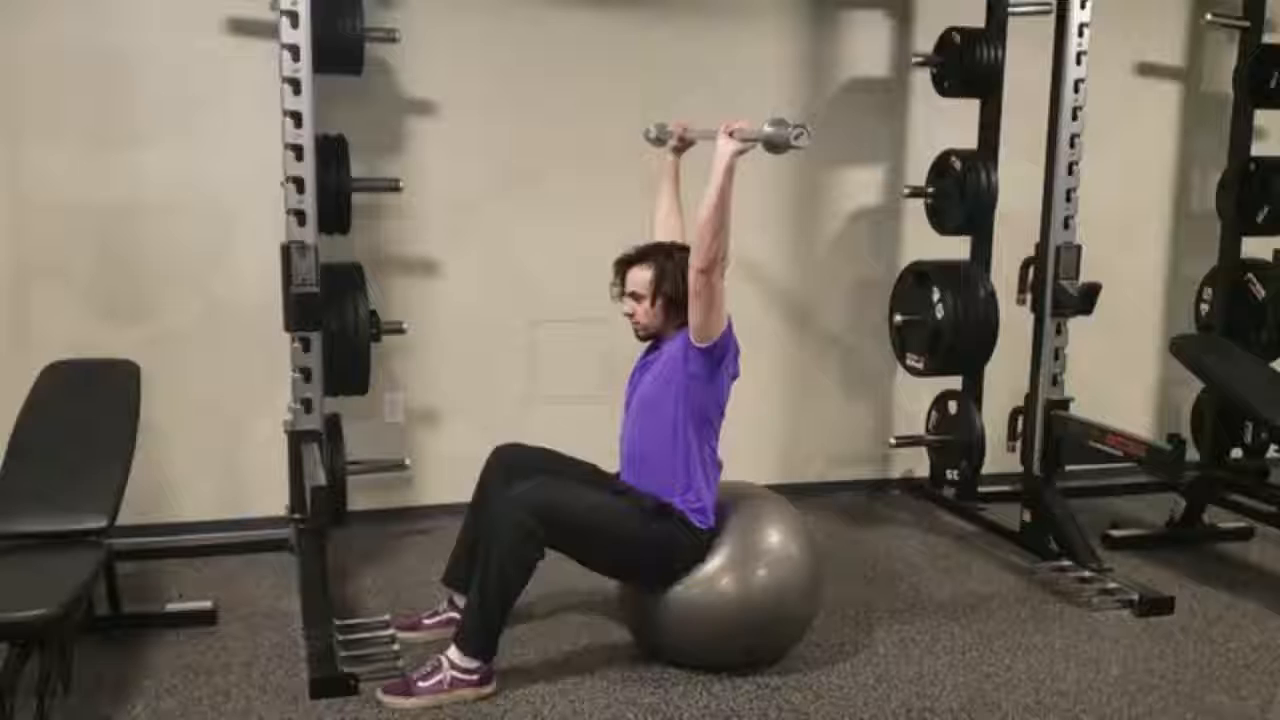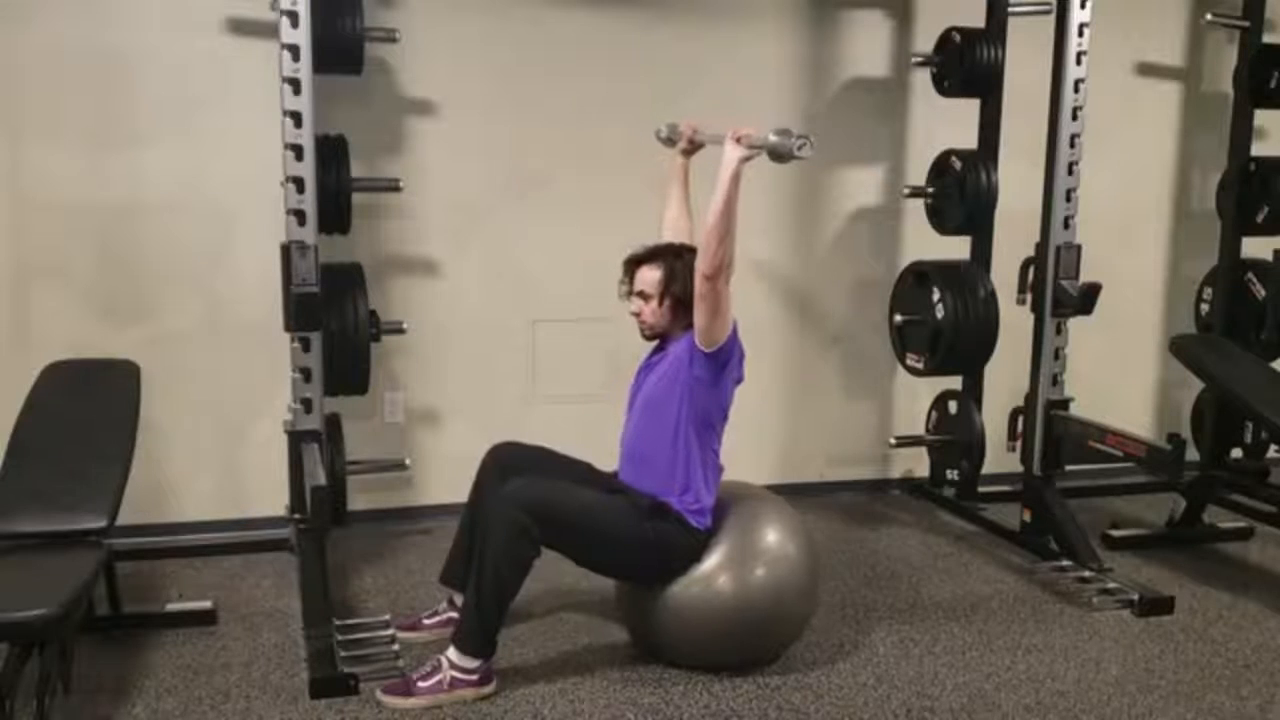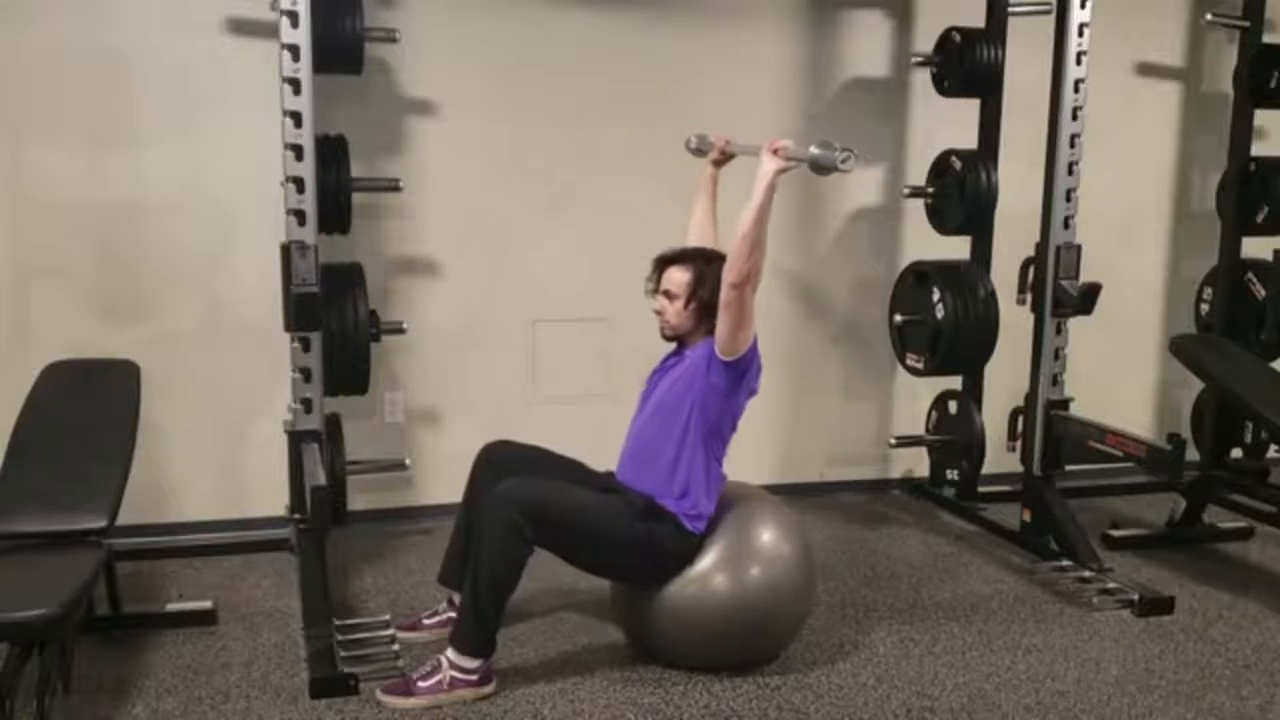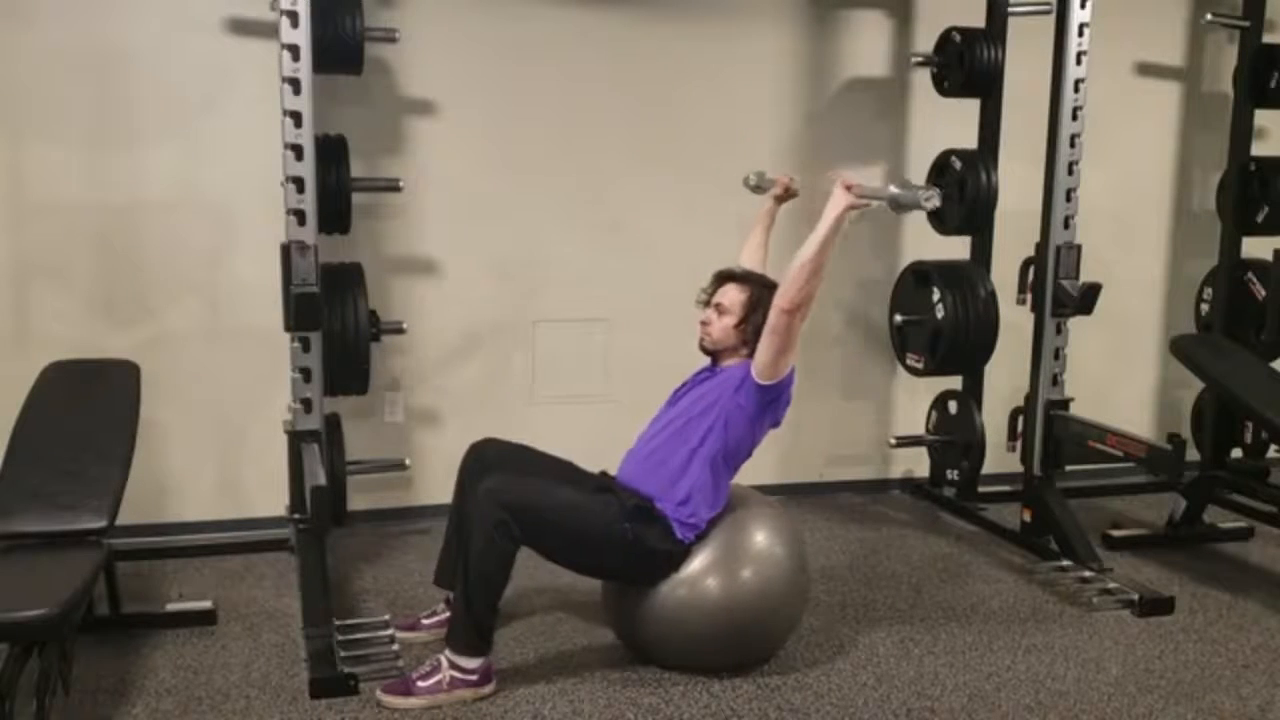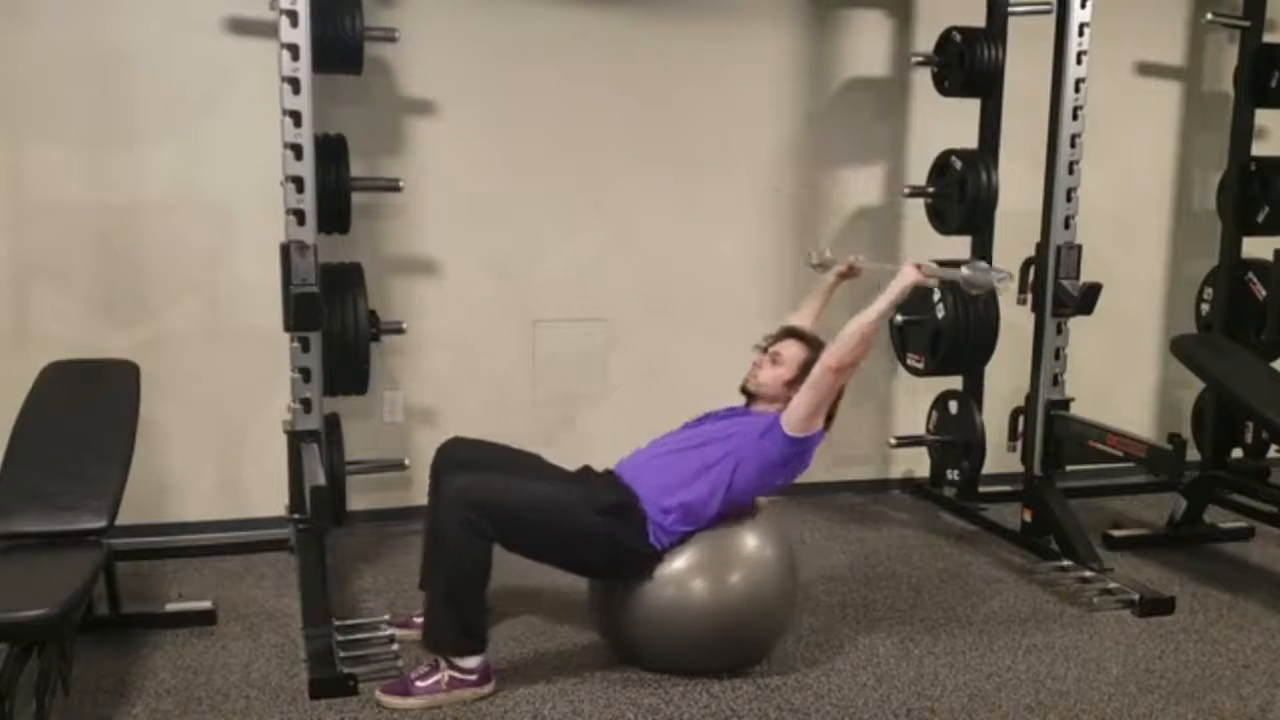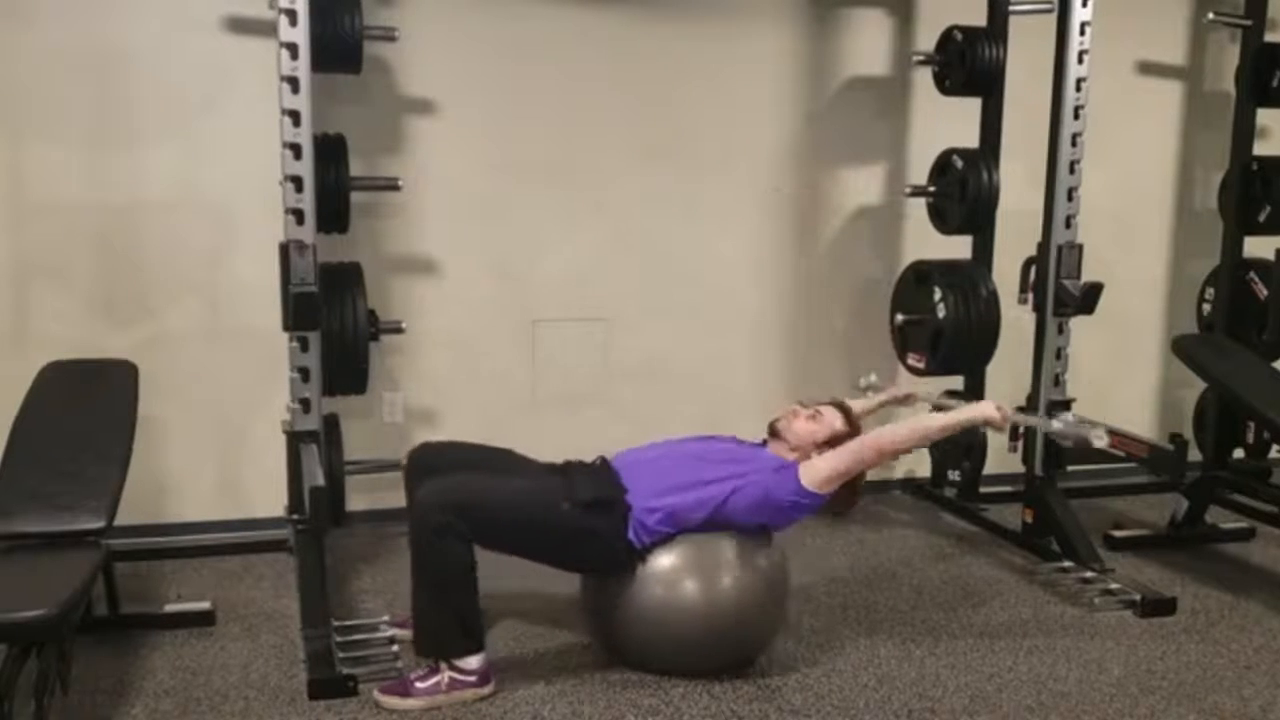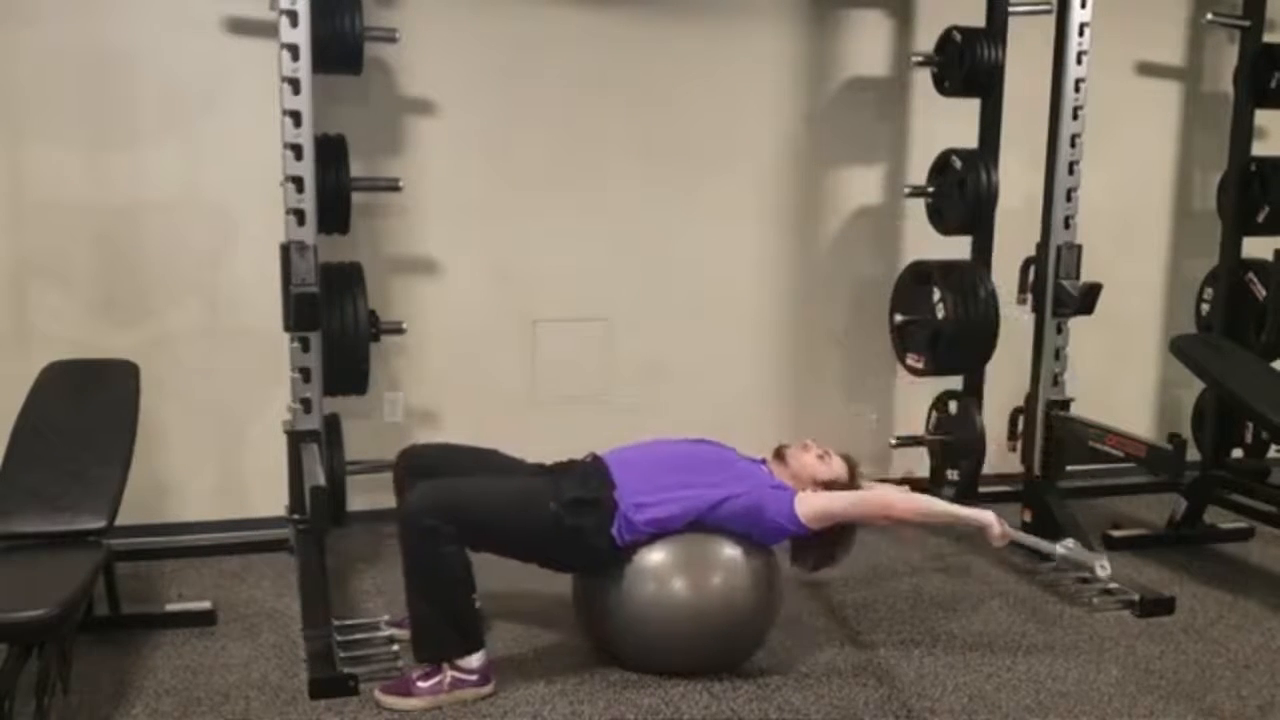
dt=0.5s
person 1, frame 1
left shoulder: (703, 352)
right shoulder: (665, 344)
left elbow: (705, 263)
right elbow: (667, 245)
left wrist: (724, 161)
right wrist: (671, 159)
left hip: (670, 531)
right hip: (635, 499)
left knee: (526, 505)
right knee: (511, 463)
left ankle: (469, 665)
right ankle: (462, 601)
person 1, frame 2
left shoulder: (707, 353)
right shoulder: (670, 344)
left elbow: (710, 269)
right elbow: (674, 244)
left wrist: (730, 168)
right wrist: (681, 161)
left hip: (666, 531)
right hip: (632, 498)
left knee: (520, 502)
right knee: (506, 462)
left ankle: (467, 665)
right ankle: (460, 603)
person 1, frame 3
left shoulder: (725, 361)
right shoulder: (689, 349)
left elbow: (738, 276)
right elbow: (699, 253)
left wrist: (766, 179)
right wrist: (710, 172)
left hip: (659, 532)
right hip: (625, 499)
left knee: (511, 500)
right knee: (499, 460)
left ankle: (467, 665)
right ankle: (460, 602)
person 1, frame 4
left shoulder: (758, 385)
right shoulder: (719, 370)
left elbow: (788, 304)
right elbow: (745, 281)
left wrist: (833, 214)
right wrist: (771, 206)
left hip: (650, 535)
right hip: (618, 498)
left knee: (497, 498)
right knee: (487, 458)
left ankle: (467, 665)
right ankle: (458, 603)
person 1, frame 5
left shoulder: (784, 442)
right shoulder: (744, 419)
left elbow: (835, 364)
right elbow: (789, 340)
left wrist: (898, 288)
right wrist: (829, 283)
left hip: (623, 528)
right hip: (601, 492)
left knee: (463, 497)
right knee: (456, 457)
left ankle: (463, 664)
right ankle: (447, 603)
person 1, frame 6
left shoulder: (791, 486)
right shoulder: (762, 455)
left elbow: (877, 446)
right elbow: (829, 411)
left wrist: (972, 413)
right wrist: (888, 396)
left hip: (605, 523)
right hip: (591, 483)
left knee: (438, 503)
right knee: (429, 462)
left ankle: (461, 664)
right ankle: (443, 613)
person 1, frame 7
left shoulder: (780, 509)
right shoulder: (758, 474)
left elbow: (875, 505)
left wrist: (975, 516)
left hip: (587, 519)
right hip: (578, 480)
left knee: (427, 508)
right knee: (419, 464)
left ankle: (459, 663)
right ankle: (447, 609)
